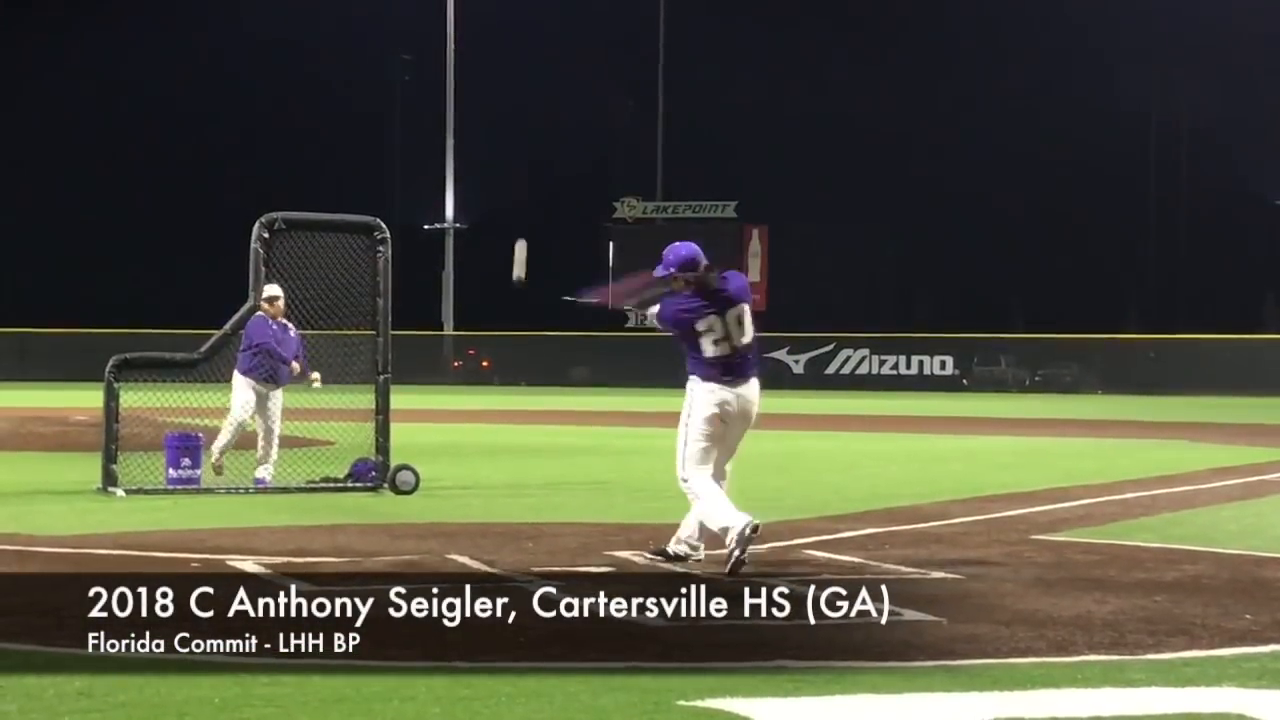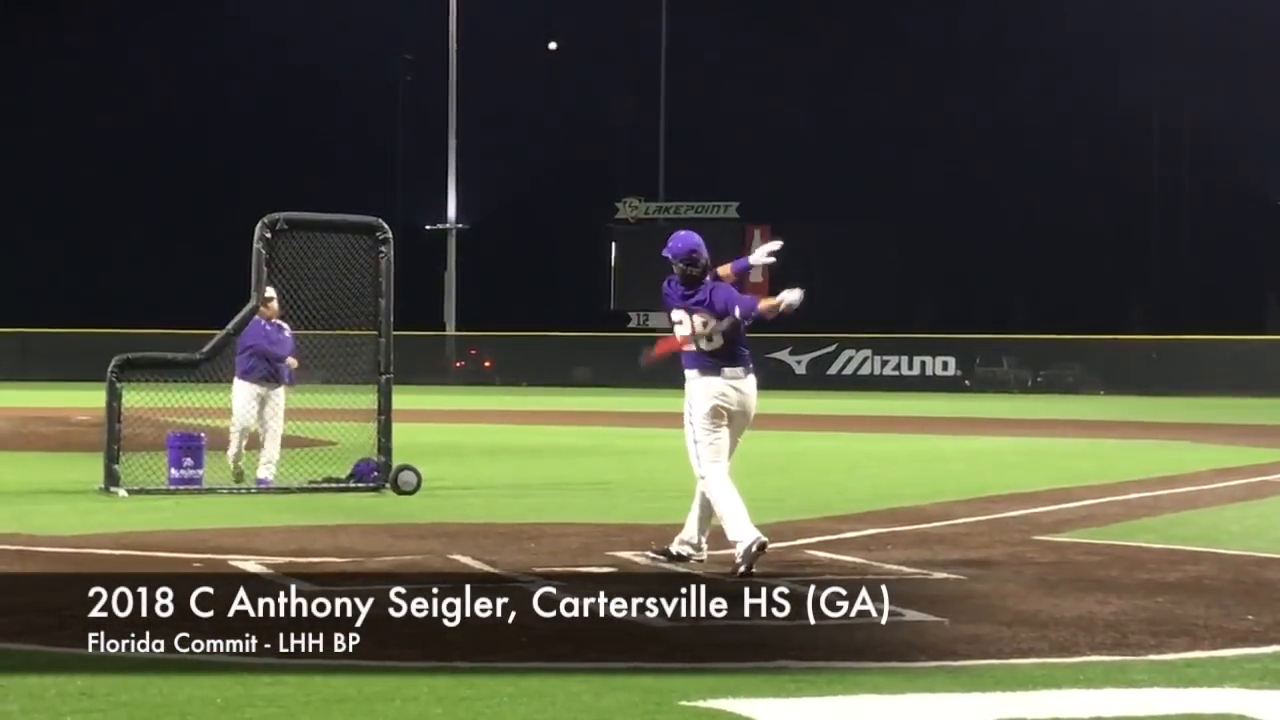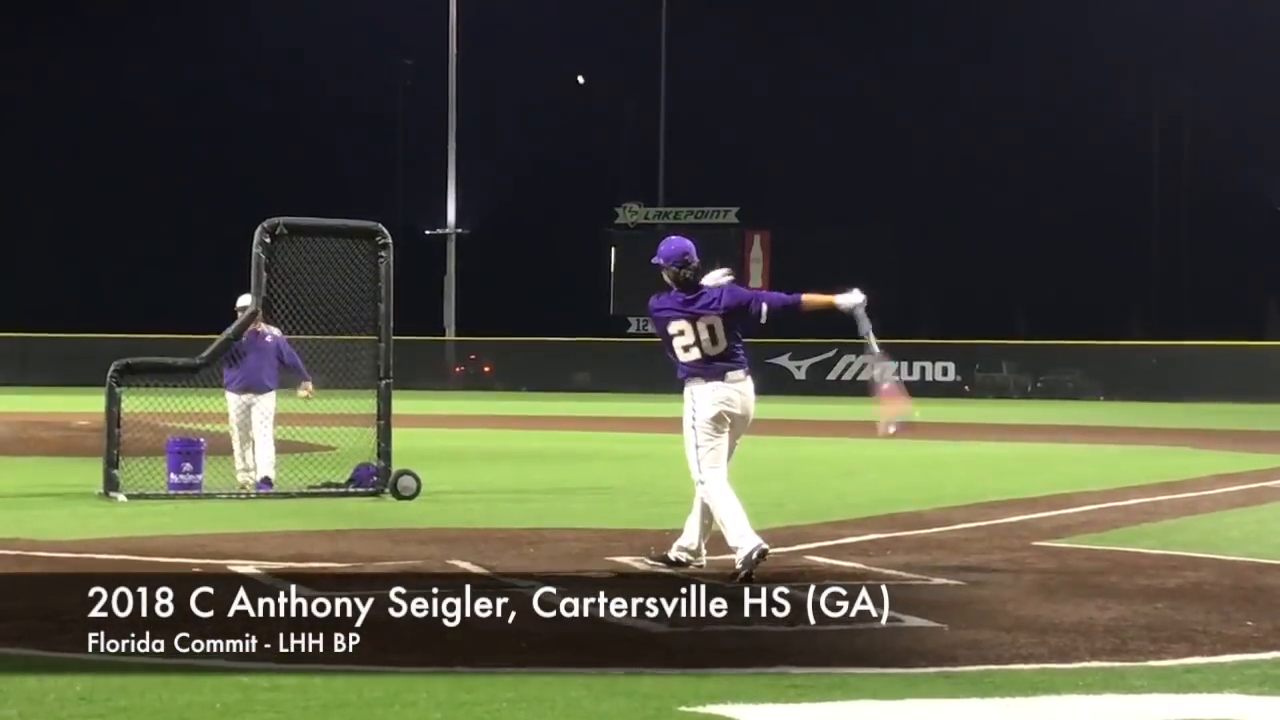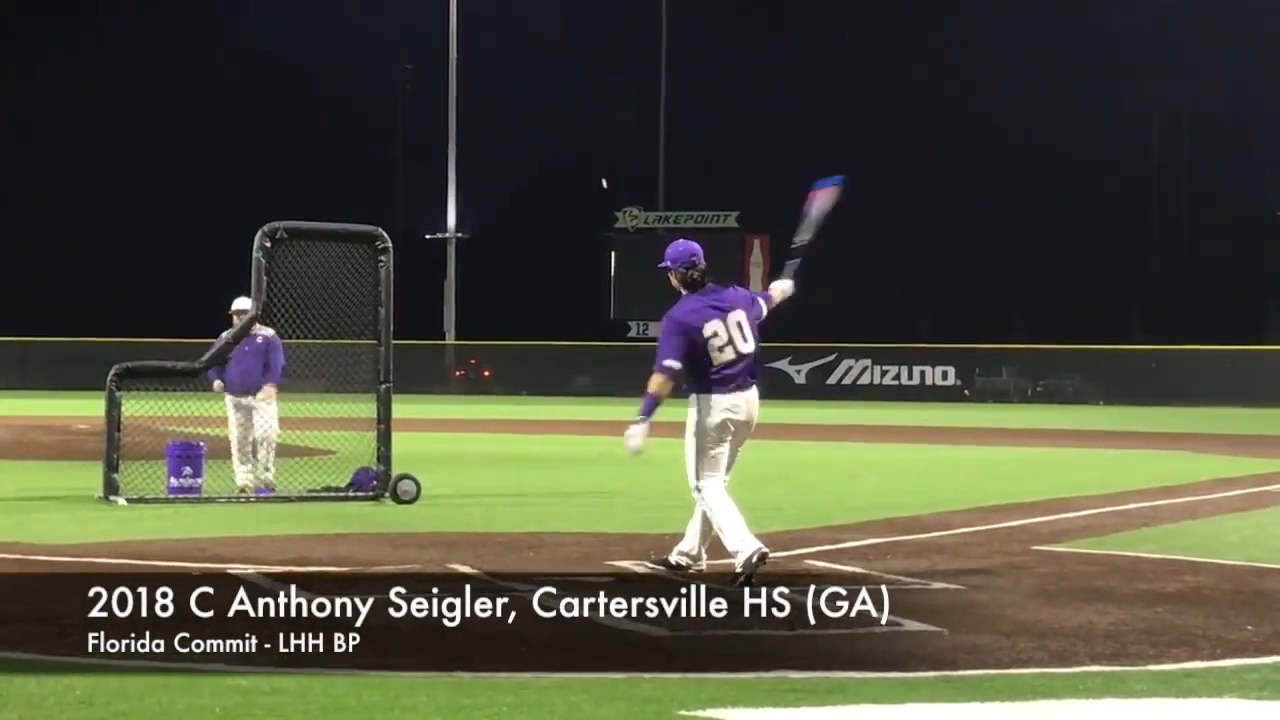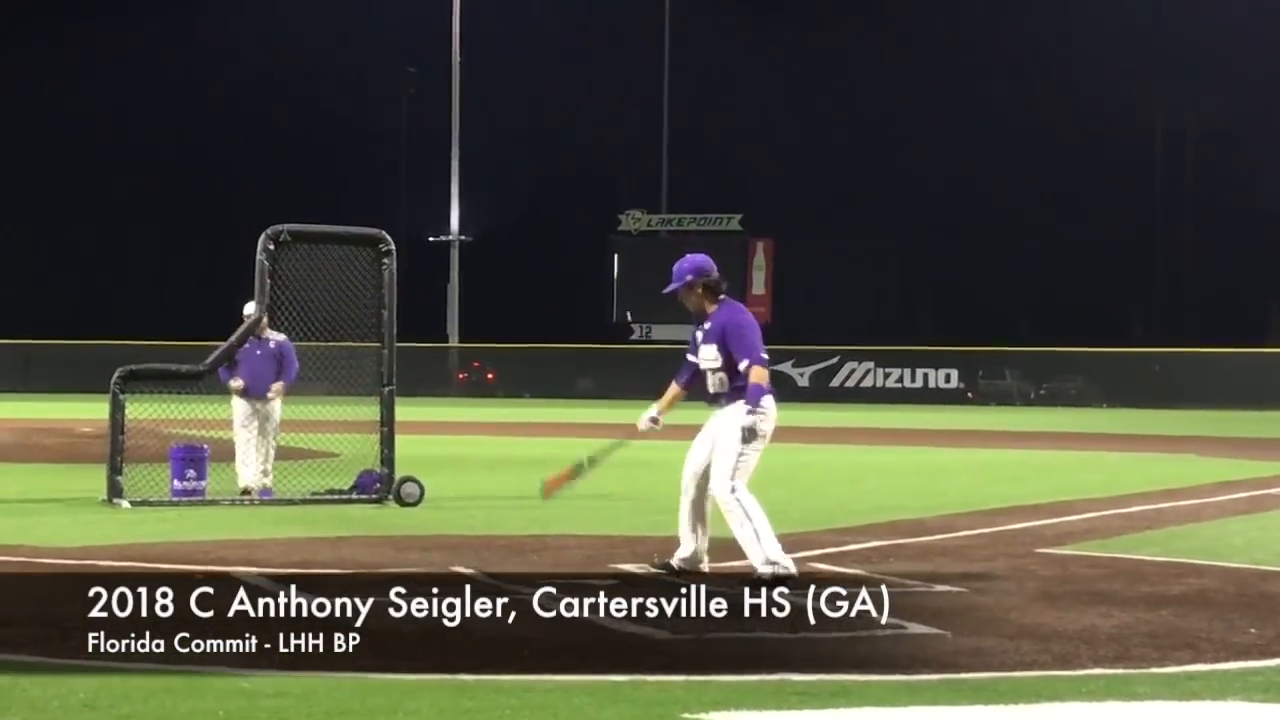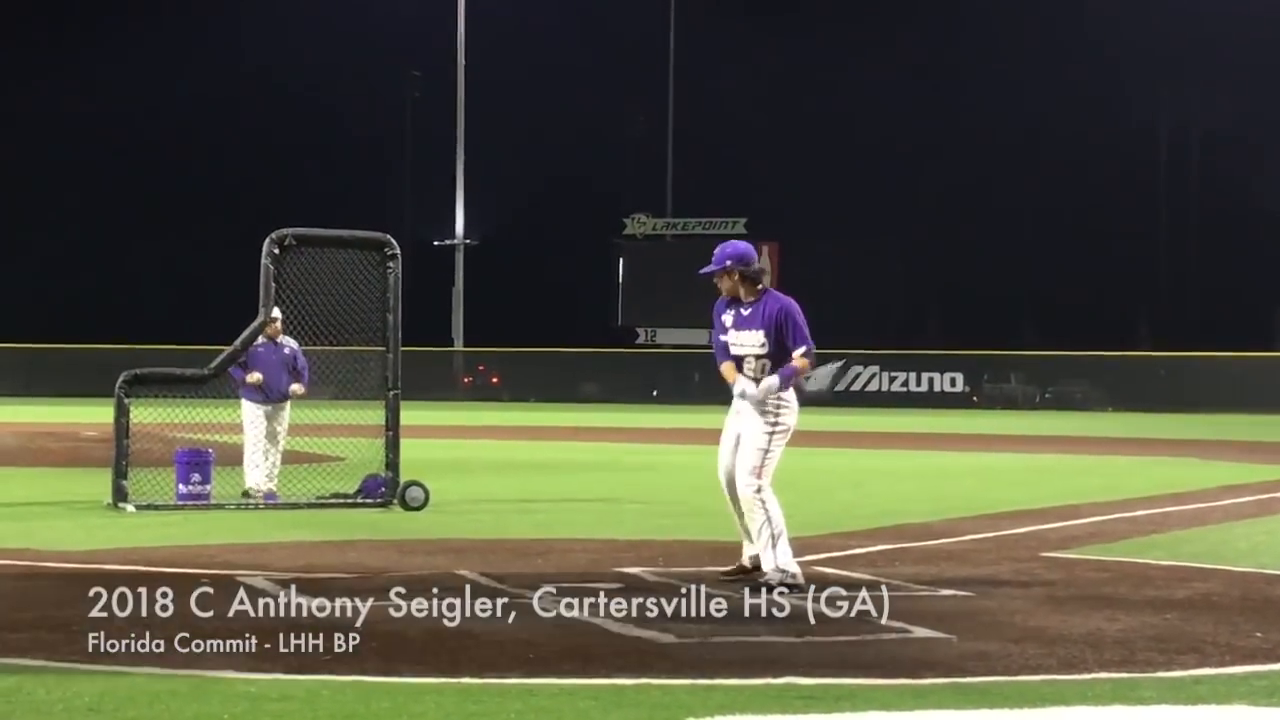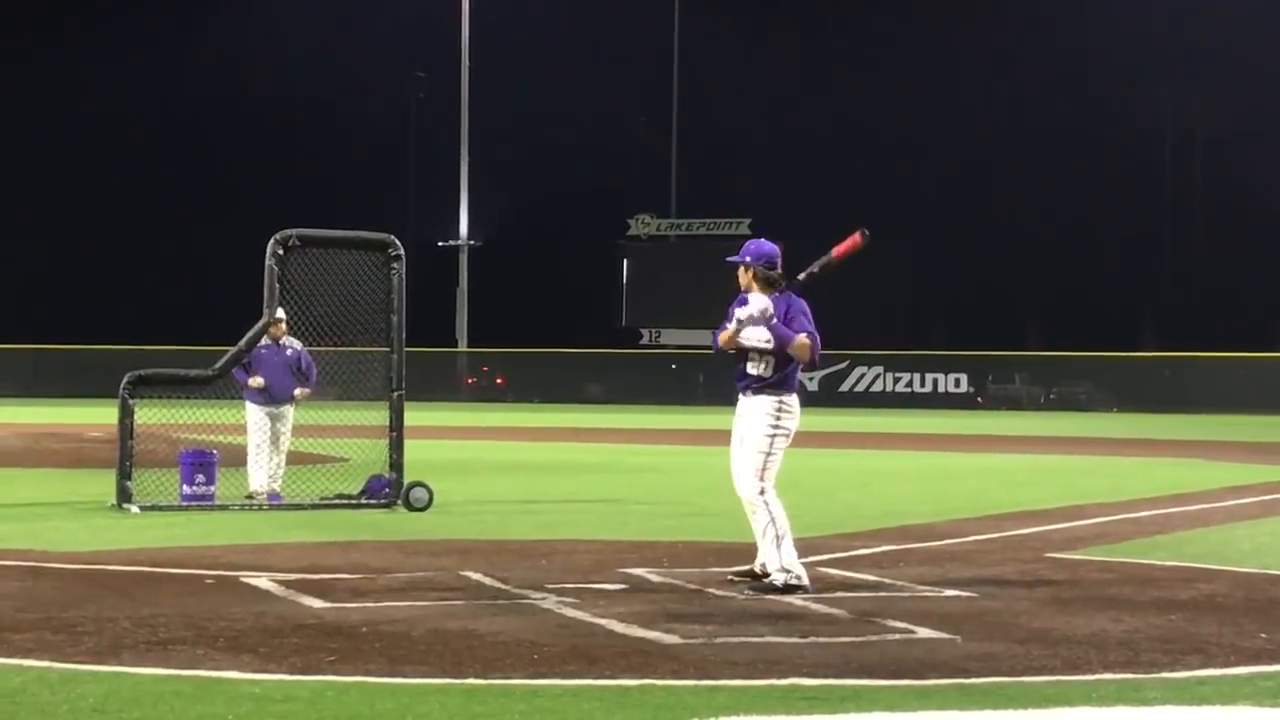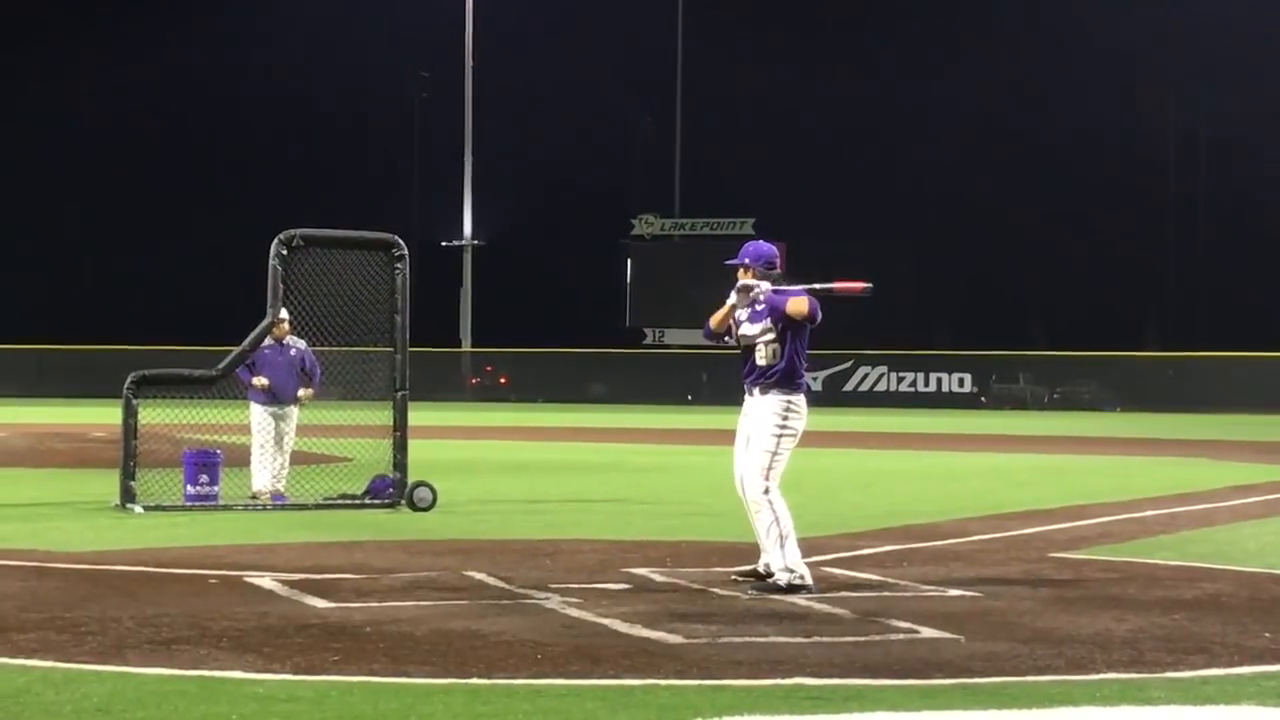
dt=0.4s
person 1, frame 1
left shoulder: (679, 308)
right shoulder: (736, 284)
left elbow: (660, 315)
left wrist: (658, 310)
left hip: (709, 393)
right hip: (746, 392)
left knee: (693, 475)
right knee: (713, 472)
left ankle: (736, 527)
right ankle: (687, 543)
person 1, frame 2
left shoulder: (671, 290)
right shoulder: (718, 296)
right elbow: (751, 306)
left wrist: (748, 261)
right wrist: (782, 300)
left hip: (703, 387)
right hip: (742, 385)
left knee: (711, 472)
right knee: (714, 468)
left ankle: (745, 538)
right ankle: (689, 542)
person 1, frame 3
left shoulder: (658, 306)
right shoulder: (726, 295)
right elbow: (782, 302)
right wrist: (837, 301)
left hip: (704, 395)
right hip: (741, 389)
left knee: (711, 478)
right knee: (712, 474)
left ankle: (747, 545)
right ankle: (687, 549)
person 1, frame 4
left shoulder: (679, 317)
right shoulder: (734, 296)
left elbow: (666, 372)
right elbow: (762, 303)
left wrist: (643, 419)
right wrist: (778, 290)
left hip: (712, 403)
right hip: (748, 399)
left knee: (706, 485)
right knee: (712, 480)
left ankle: (746, 549)
right ankle: (689, 553)
person 1, frame 5
left shoulder: (732, 318)
right shoulder: (705, 322)
left elbow: (758, 366)
right elbow: (690, 373)
left wrist: (751, 411)
right wrist: (658, 409)
left hip: (747, 411)
right hip: (726, 411)
left knee: (727, 485)
right knee: (694, 476)
left ankle: (775, 564)
right ankle: (689, 558)
person 1, frame 6
left shoulder: (781, 307)
right shoulder: (723, 307)
left elbow: (805, 358)
right elbow: (722, 355)
left wrist: (778, 380)
right wrist: (739, 383)
left hip: (774, 403)
right hip: (744, 402)
left knee: (753, 483)
right knee: (729, 475)
left ankle: (784, 572)
right ankle: (757, 556)
person 1, frame 7
left shoulder: (791, 305)
right shoulder: (741, 303)
left elbow: (810, 355)
right elbow: (721, 344)
left wrist: (772, 323)
right wrist: (741, 322)
left hip: (774, 406)
right hip: (746, 402)
left knee: (756, 486)
right knee: (745, 484)
left ankle: (790, 574)
right ankle: (769, 562)
person 1, frame 8
left shoulder: (789, 298)
right shoulder: (744, 306)
left elbow: (811, 311)
right elbow: (711, 332)
left wrist: (767, 297)
right wrist: (734, 302)
left hip: (781, 405)
right hip: (753, 402)
left knee: (760, 485)
right knee: (746, 482)
left ankle: (793, 573)
right ankle: (772, 562)
person 2, frame 1
left shoulder: (290, 329)
right shoulder: (258, 321)
left elbow: (297, 355)
right elbow: (266, 346)
right wrist: (288, 362)
left hip: (274, 388)
right hip: (247, 381)
left knee: (270, 431)
right knee: (239, 418)
left ankle: (263, 475)
right ankle: (217, 454)
person 2, frame 2
left shoulder: (284, 328)
right shoulder: (252, 324)
left elbow: (289, 356)
right elbow: (259, 347)
left wrist: (289, 381)
right wrist: (285, 359)
left hip: (275, 388)
right hip: (248, 384)
left knee: (273, 431)
right knee: (242, 424)
left ankle: (265, 475)
right ankle: (235, 463)
person 2, frame 3
left shoulder: (274, 334)
left elbow: (290, 358)
left wrist: (306, 379)
right wrist: (243, 336)
left hip: (265, 394)
right hip: (237, 395)
left knee: (264, 434)
right knee: (241, 439)
left ankle: (265, 477)
right ankle: (246, 480)
person 2, frame 4
left shoulder: (268, 336)
right shoulder: (225, 337)
left elbow: (277, 361)
left wrist: (271, 384)
right wrist: (216, 380)
left hip: (262, 397)
right hip: (235, 398)
left knee: (267, 436)
right knee: (240, 441)
left ankle: (265, 480)
right ankle: (245, 483)
person 2, frame 5
left shoulder: (280, 341)
left elbow: (292, 365)
right elbow: (223, 364)
left wrist: (283, 383)
right wrist: (230, 381)
left hip: (271, 400)
right hip: (243, 400)
left knee: (268, 442)
right knee: (245, 442)
left ankle: (264, 483)
right ankle: (248, 485)
person 2, frame 6
left shoulder: (291, 346)
right shoulder: (250, 344)
left elbow: (302, 370)
right elbow: (233, 364)
left wrist: (301, 386)
right wrist: (245, 378)
left hip: (280, 405)
right hip: (253, 403)
left knee: (275, 447)
right knee: (254, 444)
left ankle: (269, 488)
right ankle: (253, 487)
person 2, frame 7
left shoulder: (296, 347)
right shoulder: (253, 345)
left elbow: (309, 369)
right elbow: (237, 366)
left wrist: (307, 388)
right wrist: (247, 380)
left hip: (284, 406)
right hip: (258, 405)
left knee: (279, 448)
right knee: (258, 447)
left ankle: (273, 489)
right ankle: (257, 490)
person 2, frame 8
left shoulder: (300, 346)
right shoulder: (257, 345)
left elbow: (313, 369)
right elbow: (241, 366)
left wrist: (311, 388)
right wrist: (252, 380)
left hip: (289, 406)
right hip: (262, 405)
left knee: (283, 449)
right knee: (261, 447)
left ankle: (277, 489)
right ankle: (260, 490)
